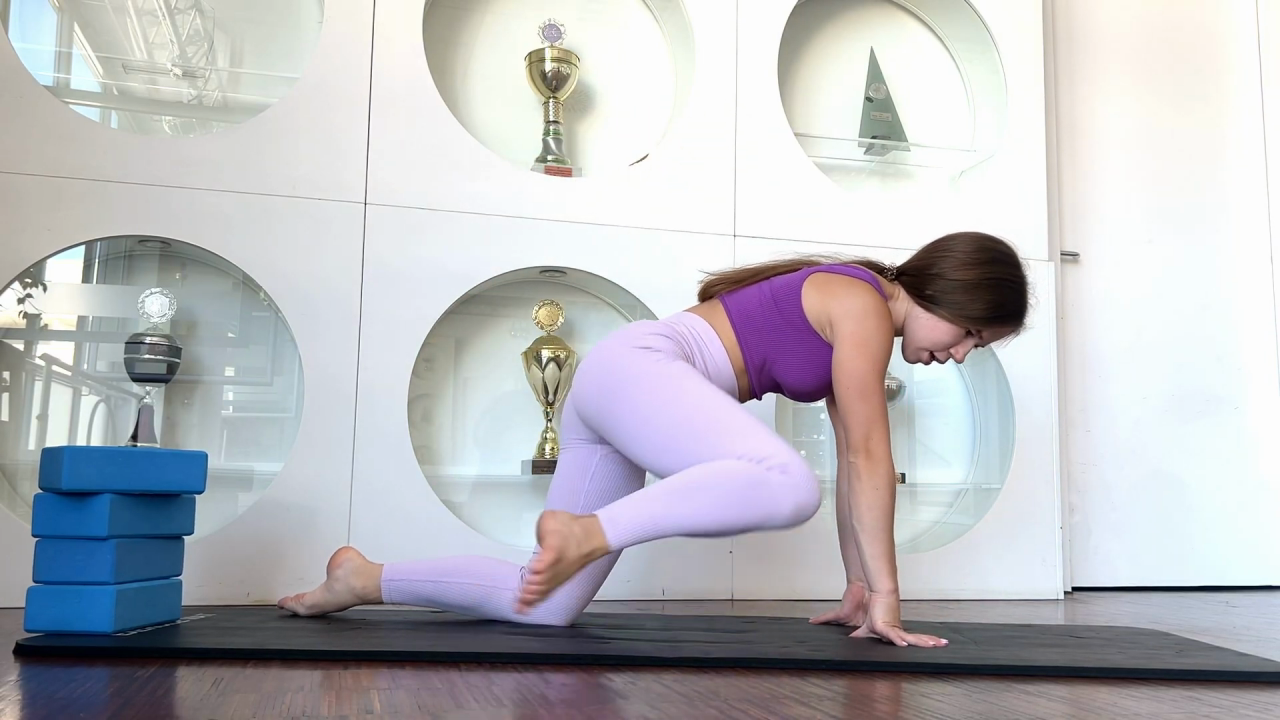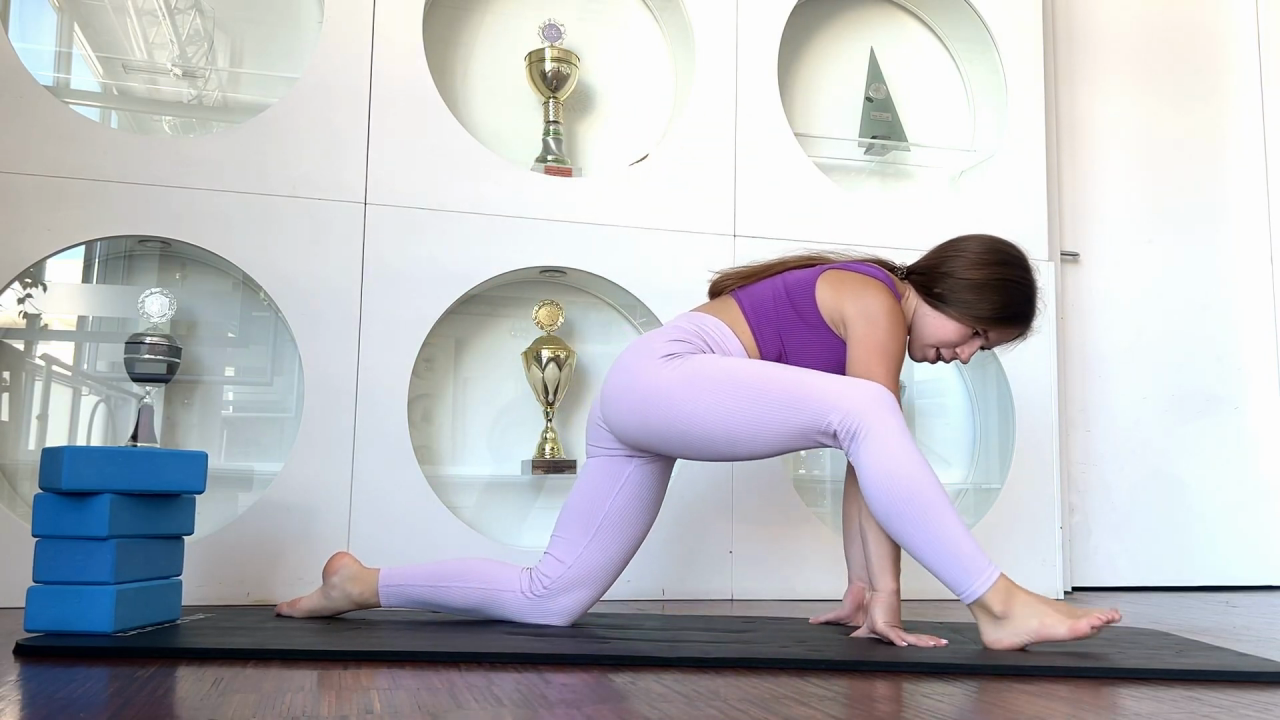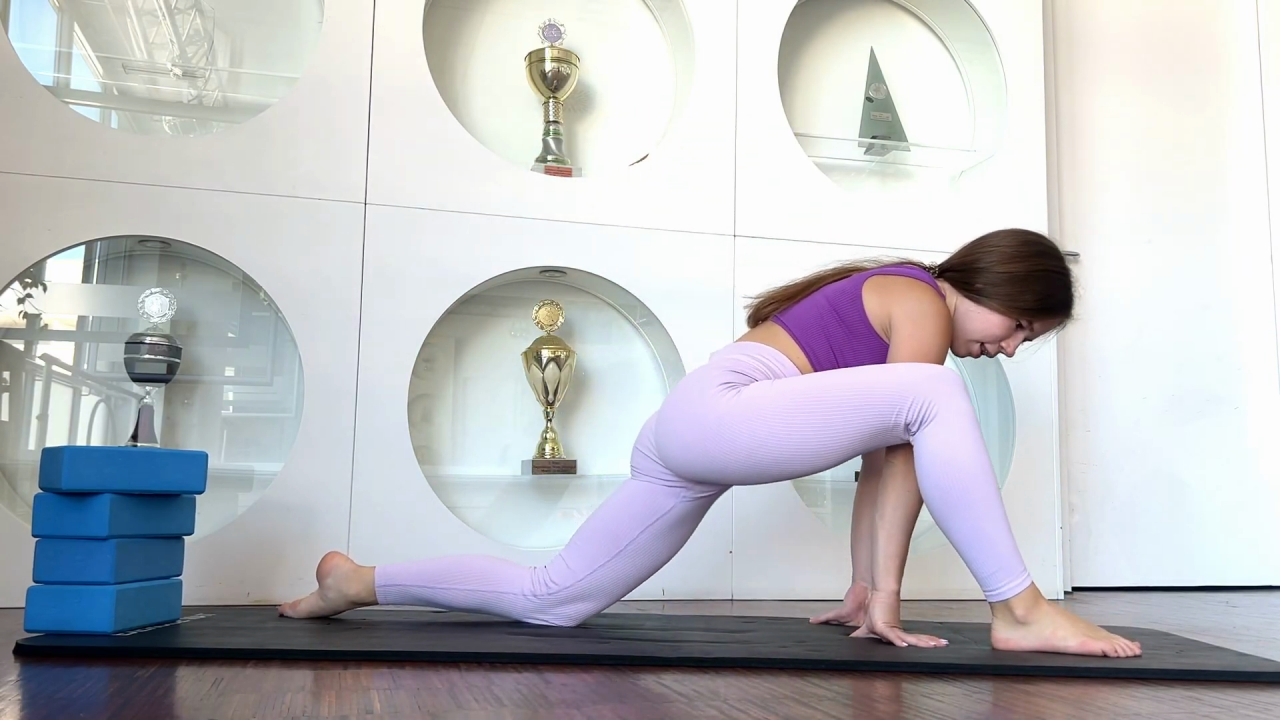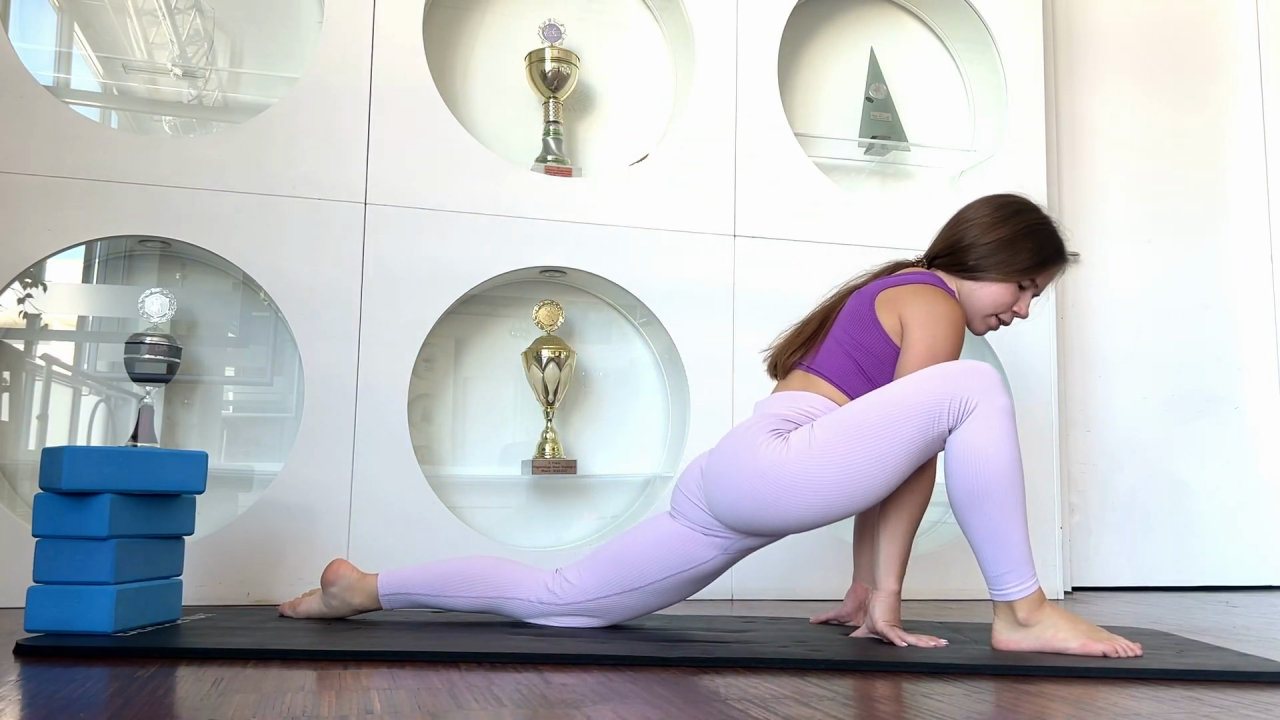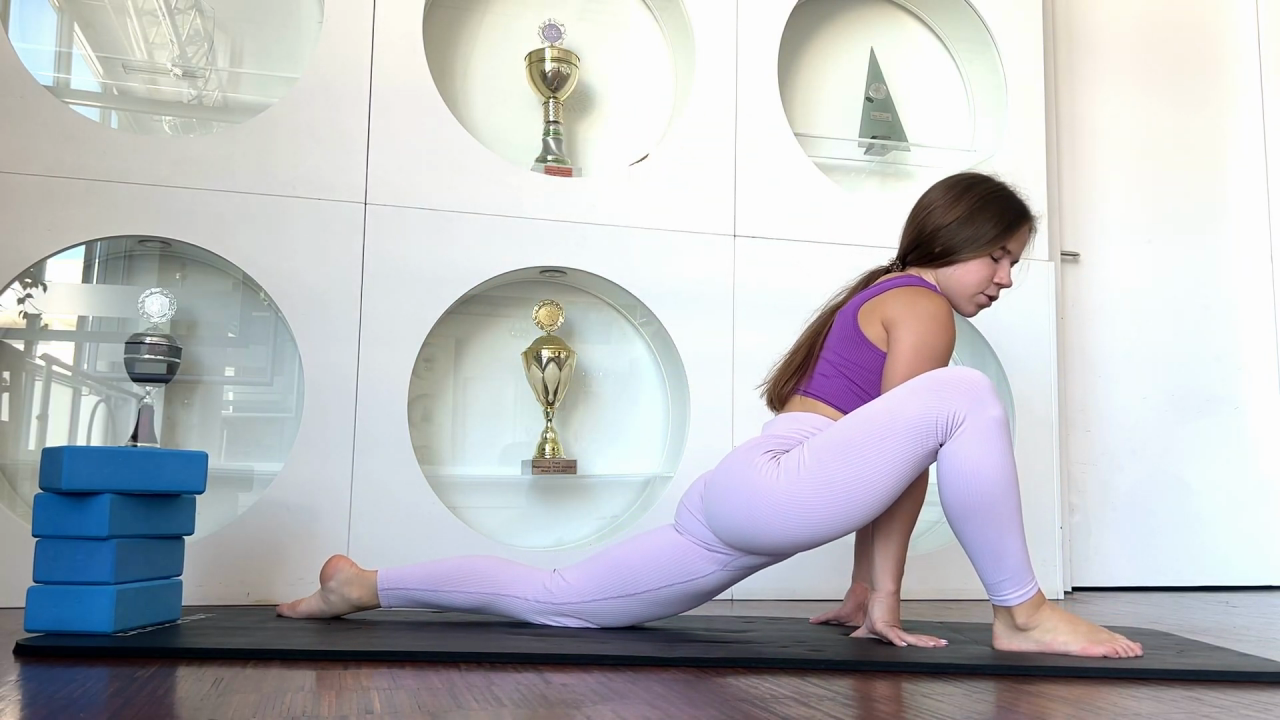
dt=0.5s
person 1, frame 1
left shoulder: (852, 312)
right shoulder: (864, 305)
left elbow: (854, 461)
right elbow: (869, 459)
left wrist: (860, 591)
right wrist: (886, 595)
left hip: (617, 393)
right hip: (633, 366)
left knee: (549, 604)
right knee: (787, 485)
left ankle: (364, 580)
right ankle: (587, 530)
person 1, frame 2
left shoulder: (866, 310)
right shoulder: (877, 303)
left elbow: (866, 465)
right elbow: (867, 434)
left wrist: (863, 593)
right wrist: (883, 596)
left hip: (642, 413)
right hip: (656, 378)
left knee: (551, 601)
right knee: (861, 413)
left ankle: (362, 584)
right ankle: (1000, 606)
person 1, frame 3
left shoulder: (891, 302)
right shoulder: (922, 303)
left elbow: (884, 457)
right elbow: (904, 462)
left wrist: (867, 591)
right wrist: (885, 596)
left hip: (688, 433)
right hip: (712, 414)
left knee: (553, 602)
right knee: (935, 394)
left ankle: (357, 582)
right ankle: (1020, 611)
person 1, frame 4
left shoulder: (893, 294)
right shoulder: (936, 305)
left elbow: (880, 441)
right elbow: (911, 457)
left wrist: (867, 592)
right wrist: (885, 596)
left hip: (731, 480)
right hip: (765, 469)
left knee: (556, 601)
right knee: (976, 392)
left ankle: (360, 587)
right ankle: (1022, 613)
person 1, frame 5
left shoulder: (881, 297)
right shoulder: (922, 305)
left elbow: (882, 448)
right elbow: (911, 440)
left wrist: (869, 591)
right wrist: (882, 597)
left hip: (738, 503)
right hip: (765, 490)
left knee: (552, 599)
right knee: (967, 399)
left ankle: (359, 585)
right ankle: (1023, 616)
